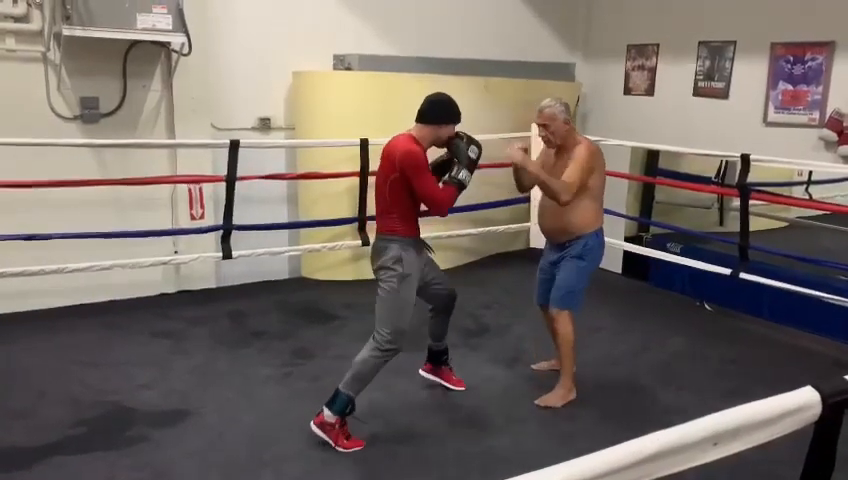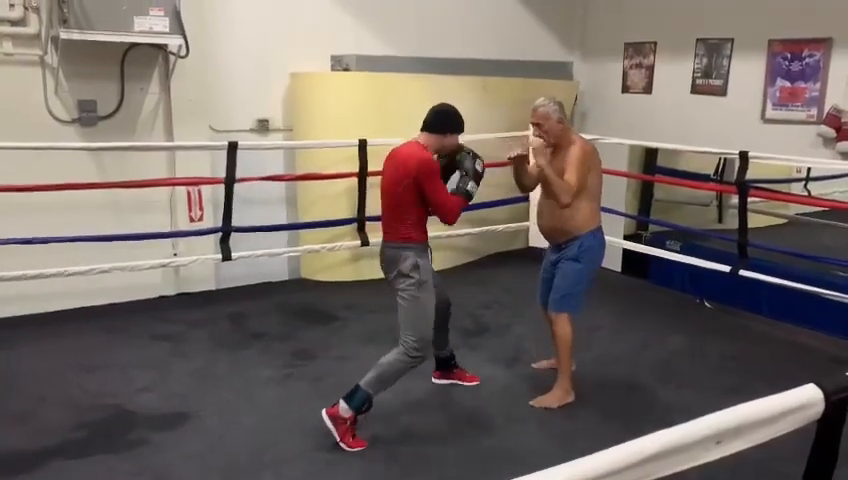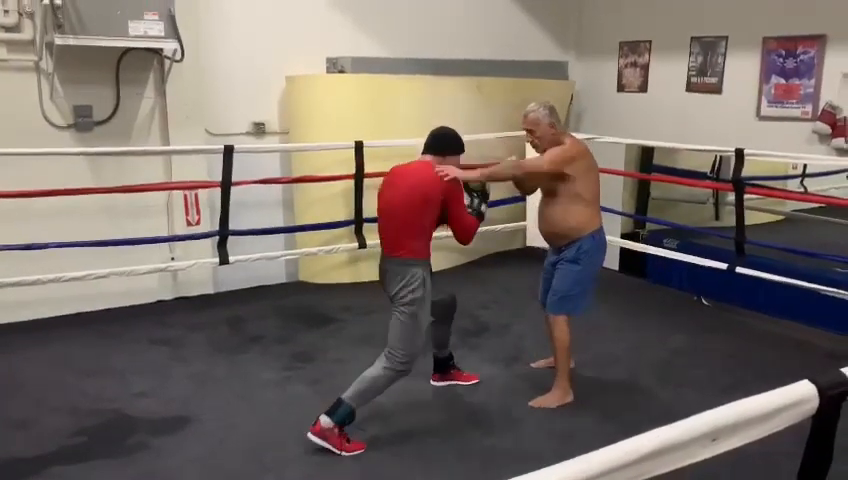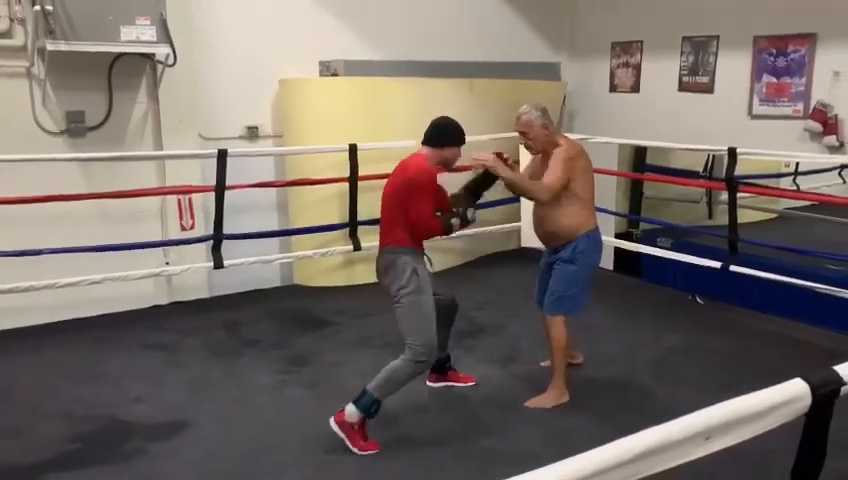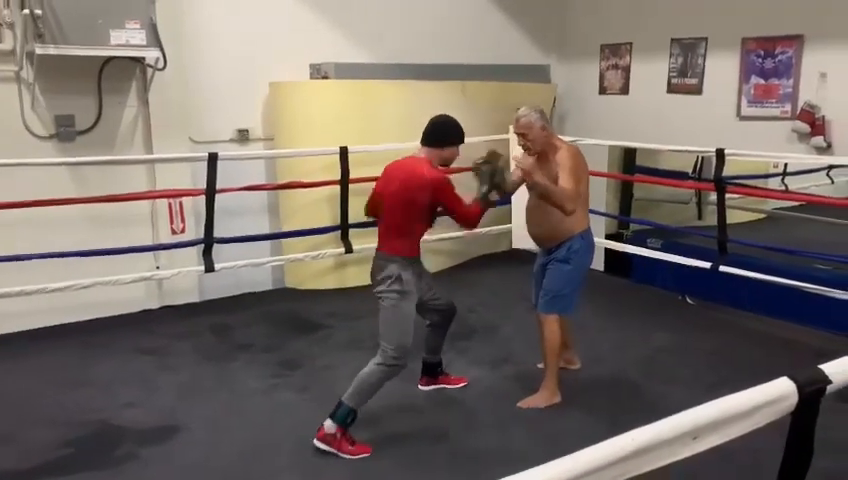
dt=0.2s
person 1, frame 1
left shoulder: (408, 146)
right shoulder: (408, 152)
left elbow: (422, 181)
right elbow: (439, 204)
left wrist: (449, 160)
right wrist: (465, 167)
left hip: (409, 244)
right hip: (397, 250)
left knee: (445, 295)
right knee: (388, 341)
left ankle: (436, 363)
right ankle: (331, 416)
person 1, frame 2
left shoulder: (401, 152)
right shoulder: (423, 160)
right elbow: (448, 214)
left wrist: (448, 168)
right wrist: (470, 178)
left hip: (402, 250)
right hip: (409, 255)
left knee: (440, 305)
right knee: (415, 348)
left ankle: (446, 367)
right ankle: (344, 411)
person 1, frame 3
left shoulder: (394, 174)
right shoulder: (446, 183)
right elbow: (465, 235)
right wrist: (478, 202)
left hip: (390, 264)
right hip: (411, 270)
left knee: (445, 304)
right knee: (398, 361)
left ankle: (444, 369)
right ankle: (329, 423)
person 1, frame 4
left shoulder: (413, 166)
right shoulder: (422, 171)
left elbow: (440, 208)
right elbow: (424, 227)
left wrist: (479, 184)
right wrist: (460, 216)
left hip: (400, 259)
right hip: (403, 263)
left knee: (447, 306)
right knee: (420, 354)
left ankle: (441, 371)
right ankle: (352, 416)
person 1, frame 5
left shoulder: (395, 167)
right shoulder: (435, 179)
left elbow: (373, 209)
right elbow: (468, 220)
right wrist: (490, 189)
left hip: (405, 264)
right hip: (397, 270)
left knee: (444, 310)
right knee: (394, 356)
left ankle: (431, 373)
right ankle: (332, 429)
person 2, frame 1
left shoulder: (584, 151)
right shoulder: (550, 150)
left elbow: (563, 194)
right elbow: (524, 186)
left wrist: (528, 165)
right wrist: (521, 164)
left hip: (582, 245)
right hip: (555, 244)
left knee: (559, 310)
right knee: (546, 304)
left ankle: (566, 387)
right ankle: (562, 358)
person 2, frame 2
left shoulder: (579, 150)
right shoulder: (549, 149)
left elbow: (565, 197)
right elbow: (527, 186)
left wrist: (542, 163)
right wrist: (519, 164)
left hip: (582, 244)
right hip: (557, 243)
left knee: (559, 312)
right knee: (549, 306)
left ankle: (563, 388)
right ankle: (562, 359)
person 2, frame 3
left shoulder: (570, 152)
right shoulder: (550, 154)
left elbow: (521, 168)
right elbow: (528, 187)
left wrist: (468, 174)
right wrist: (516, 172)
left hip: (584, 246)
right hip: (562, 246)
left knee: (557, 314)
right knee: (549, 305)
left ankle: (562, 389)
right ankle: (562, 357)
person 2, frame 4
left shoulder: (566, 154)
right shoulder: (543, 154)
left elbow: (542, 195)
right elbow: (525, 188)
left wrist: (502, 171)
right wrist: (507, 171)
left hip: (579, 246)
right hip: (556, 245)
left knee: (554, 313)
right knee: (546, 304)
left ankle: (558, 389)
right ankle: (570, 353)
person 2, frame 5
left shoulder: (565, 156)
right shoulder: (534, 155)
left elbow: (569, 204)
right elbow: (506, 189)
left wrist: (534, 176)
left hip: (572, 247)
right hip: (549, 247)
left knee: (548, 313)
right knee: (548, 307)
left ankle: (550, 390)
right ankle: (567, 356)
